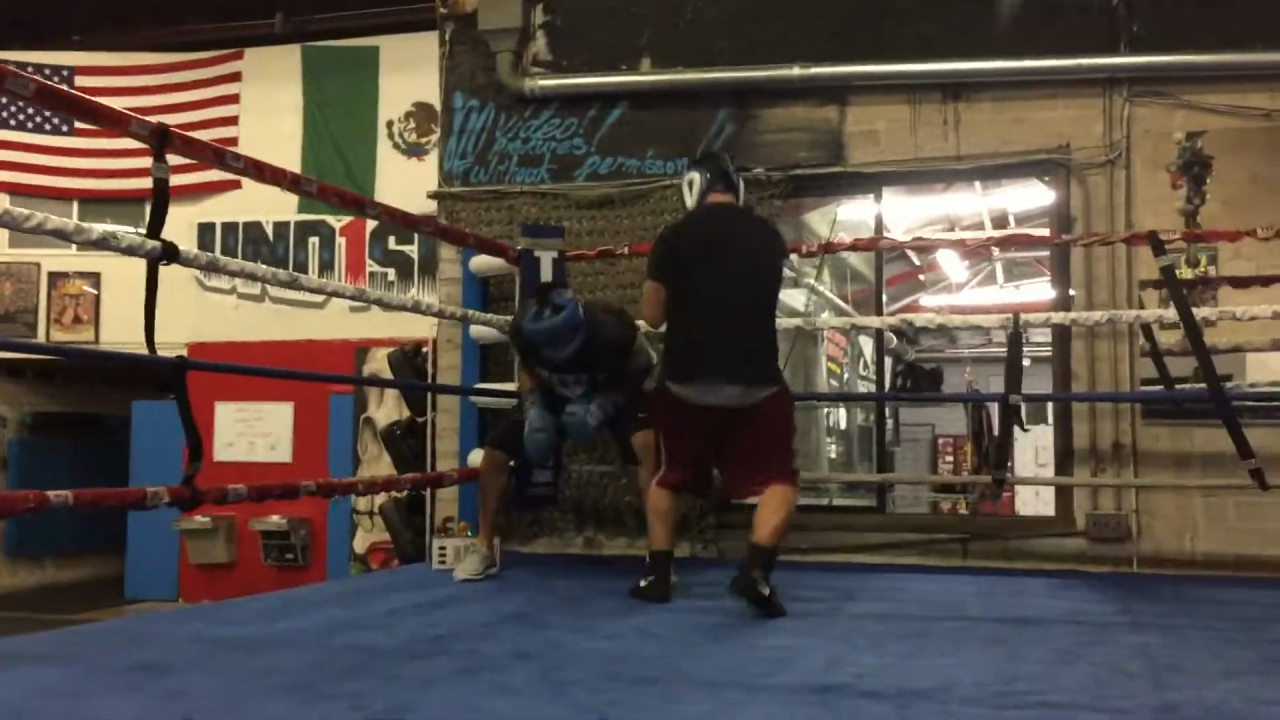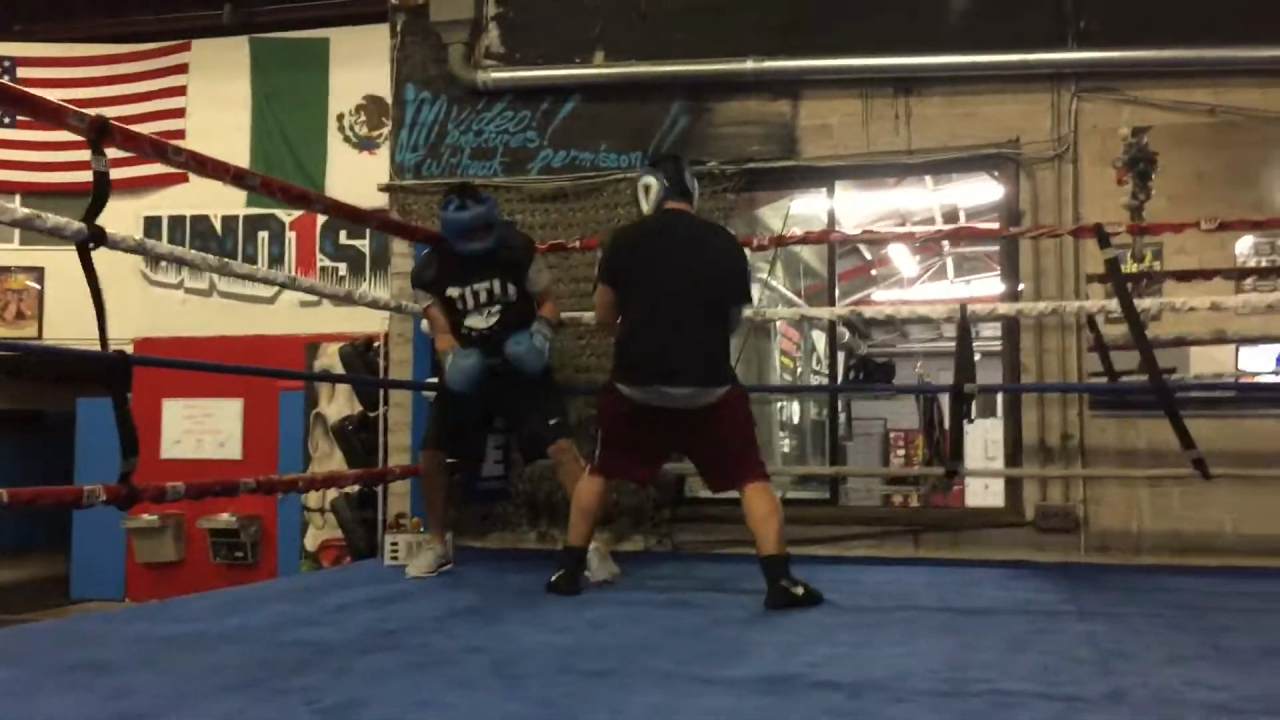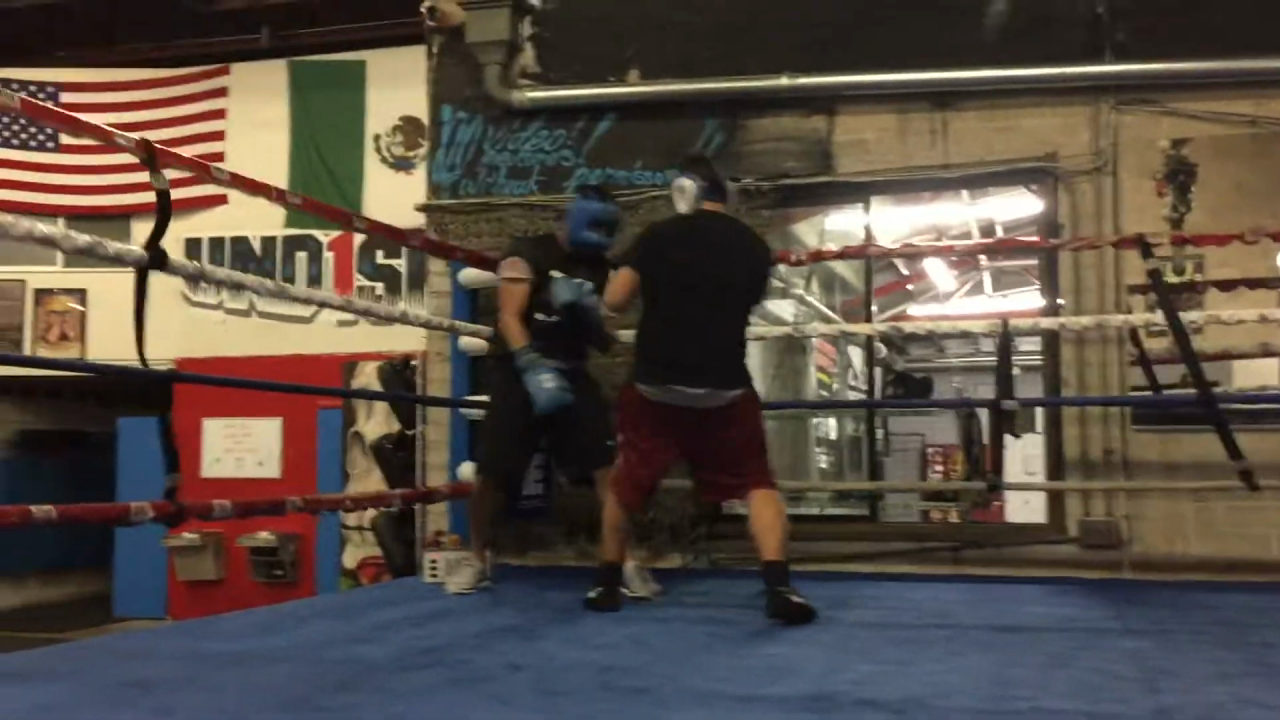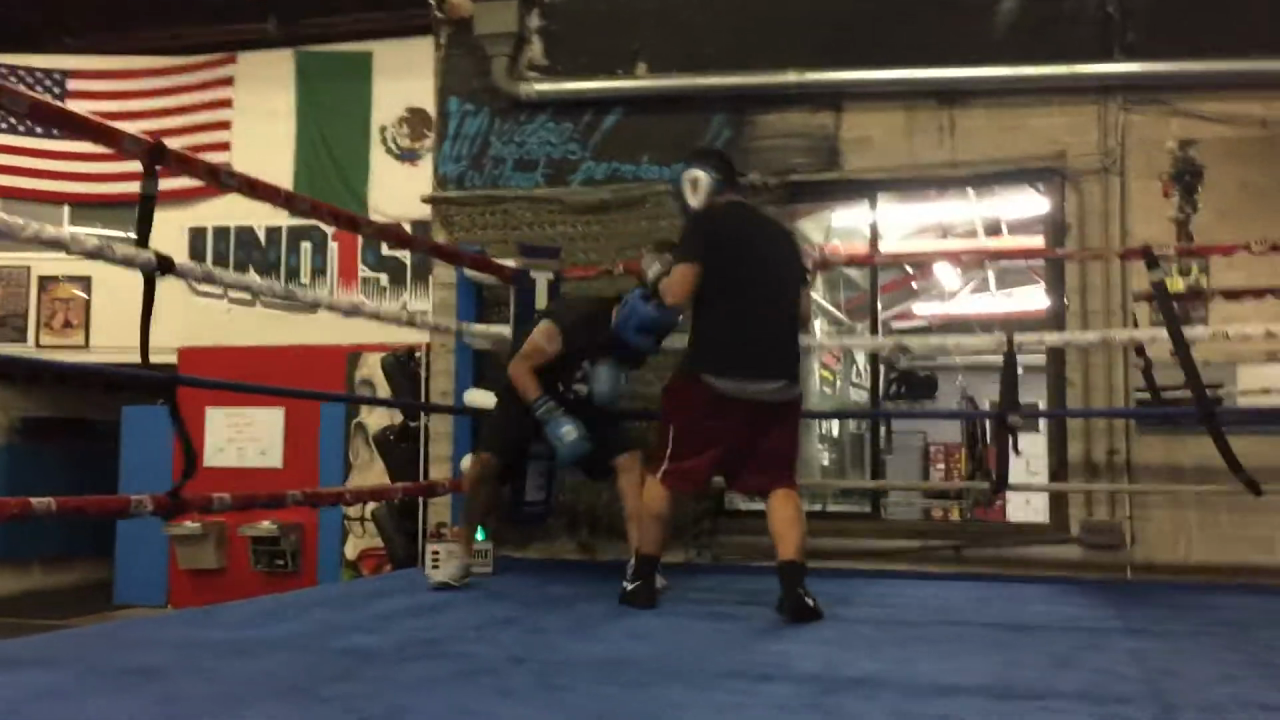
dt=0.4s
person 1, frame 1
left shoulder: (676, 237)
right shoulder: (770, 237)
left elbow: (653, 315)
left hip: (686, 382)
right hip: (755, 383)
left knee: (670, 476)
right knee: (777, 480)
left ankle: (658, 575)
right ankle: (755, 566)
person 1, frame 2
left shoulder: (627, 240)
right shoulder: (725, 244)
left elbow: (604, 317)
right elbow: (733, 319)
left hip: (636, 385)
right hip: (708, 385)
left knee: (599, 470)
right knee: (751, 478)
left ankle: (569, 569)
right ankle: (781, 580)
person 1, frame 3
left shoulder: (661, 235)
right shoulder: (755, 247)
left elbow: (615, 299)
left wrist: (656, 289)
left hip: (656, 385)
right hip: (726, 388)
left knee: (624, 486)
right knee: (757, 484)
left ankle: (606, 584)
right ankle: (778, 586)
person 1, frame 4
left shoulder: (706, 224)
right shoulder: (779, 233)
left elbow: (677, 295)
right elbow: (803, 312)
left wrist: (658, 271)
left hip: (714, 376)
right hip: (779, 381)
left knee: (665, 474)
right knee: (778, 482)
left ankle: (643, 579)
right ankle: (794, 586)
person 2, frame 1
left shoulder: (614, 330)
right shoulder: (524, 334)
left elbow: (645, 371)
right elbow: (527, 370)
left wrist: (602, 401)
right wrist: (534, 408)
left hip: (613, 395)
right hip: (554, 398)
left knee: (645, 445)
right knee: (494, 455)
right ankle: (484, 550)
person 2, frame 2
left shoulder: (519, 249)
right shoulder: (430, 271)
left elbow: (546, 302)
right elbow: (441, 332)
left wrist: (540, 335)
right wrist: (454, 362)
left hip: (521, 366)
right hip: (469, 372)
left knee: (561, 447)
right knee: (432, 458)
left ankle: (591, 545)
right ankle: (439, 545)
person 2, frame 3
left shoulder: (599, 271)
right shoulder: (528, 255)
left elbow: (604, 343)
right elbow: (509, 318)
left wrist: (589, 311)
right wrist: (534, 370)
left hip: (571, 375)
right hip: (518, 374)
left knee: (605, 466)
right knee: (490, 473)
left ankle: (627, 563)
right ankle: (477, 560)
person 2, frame 4
left shoulder: (638, 339)
right shoulder: (574, 317)
left elbow: (607, 388)
right elbow: (519, 368)
left wrist: (609, 391)
right wrist: (553, 418)
left hip: (580, 402)
right hip: (531, 391)
left knee: (628, 459)
right knee: (487, 462)
left ankle: (639, 558)
right ankle: (461, 553)
